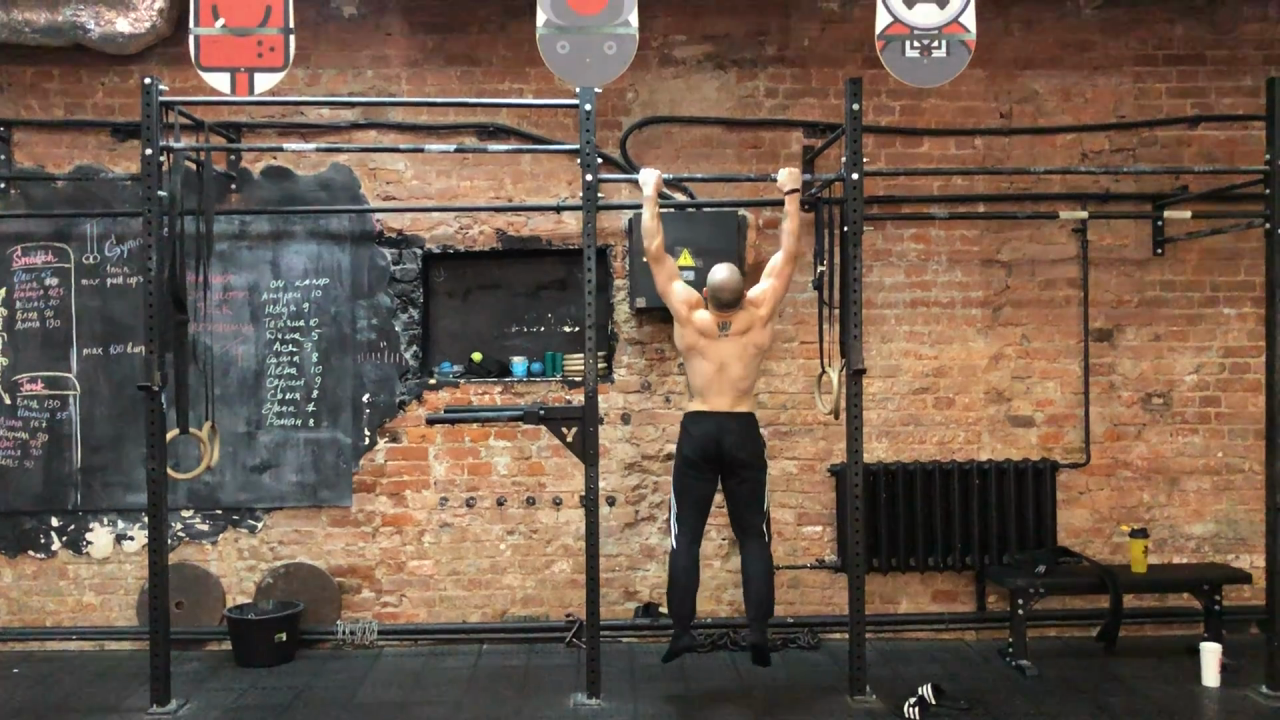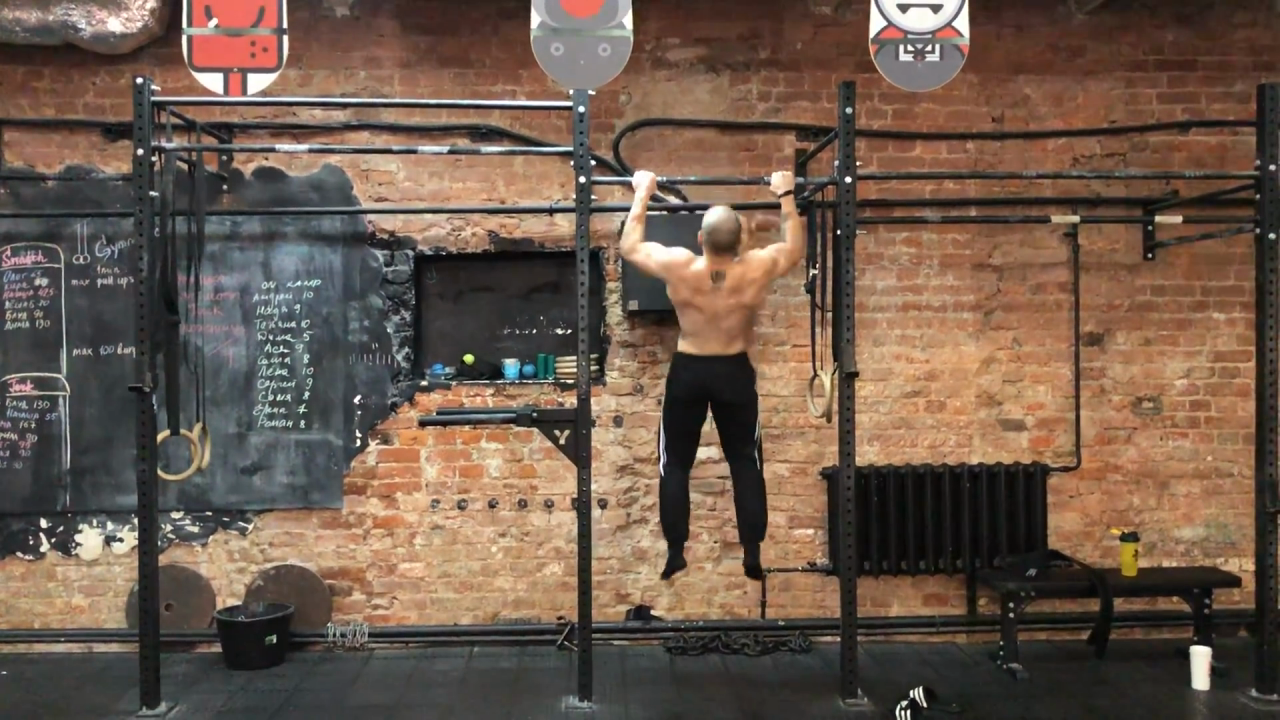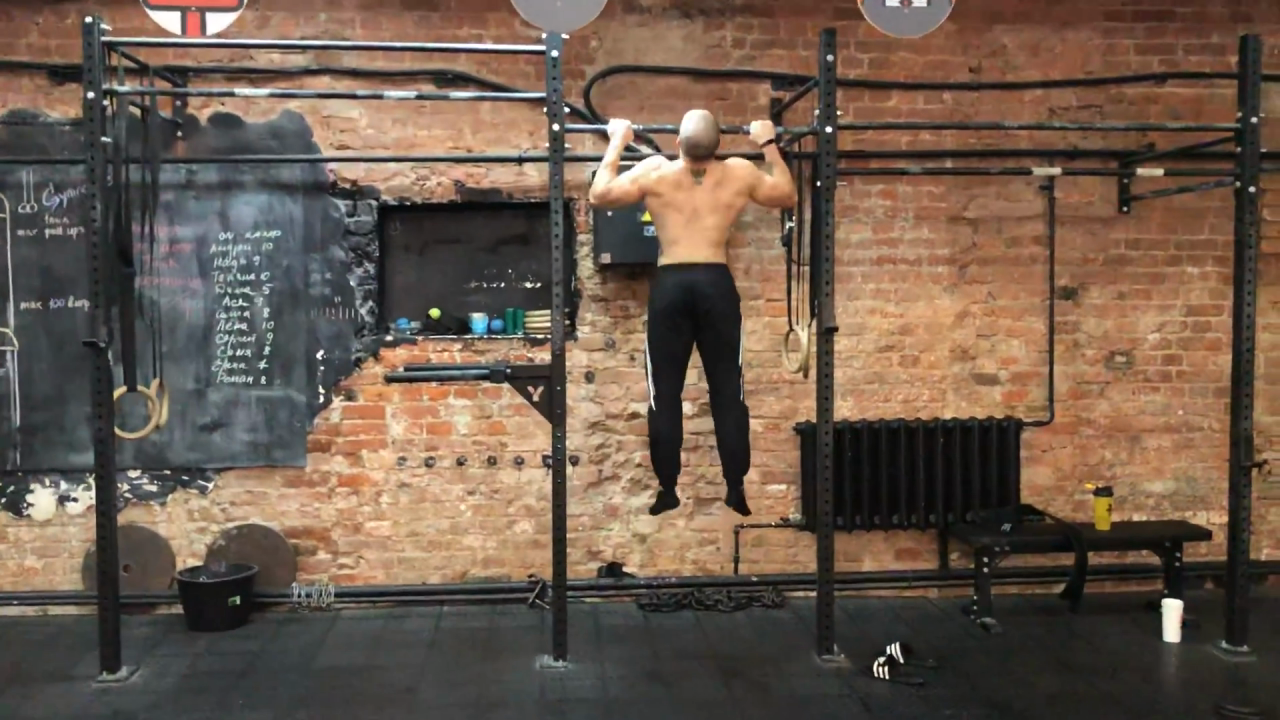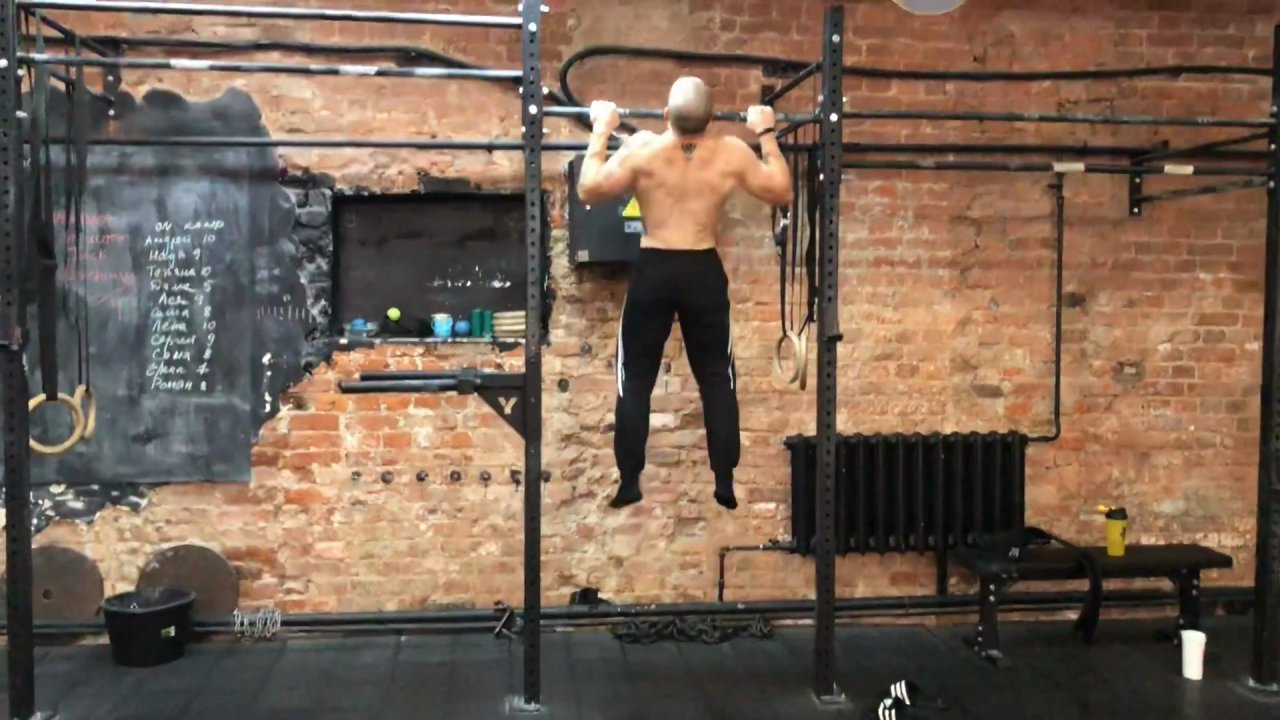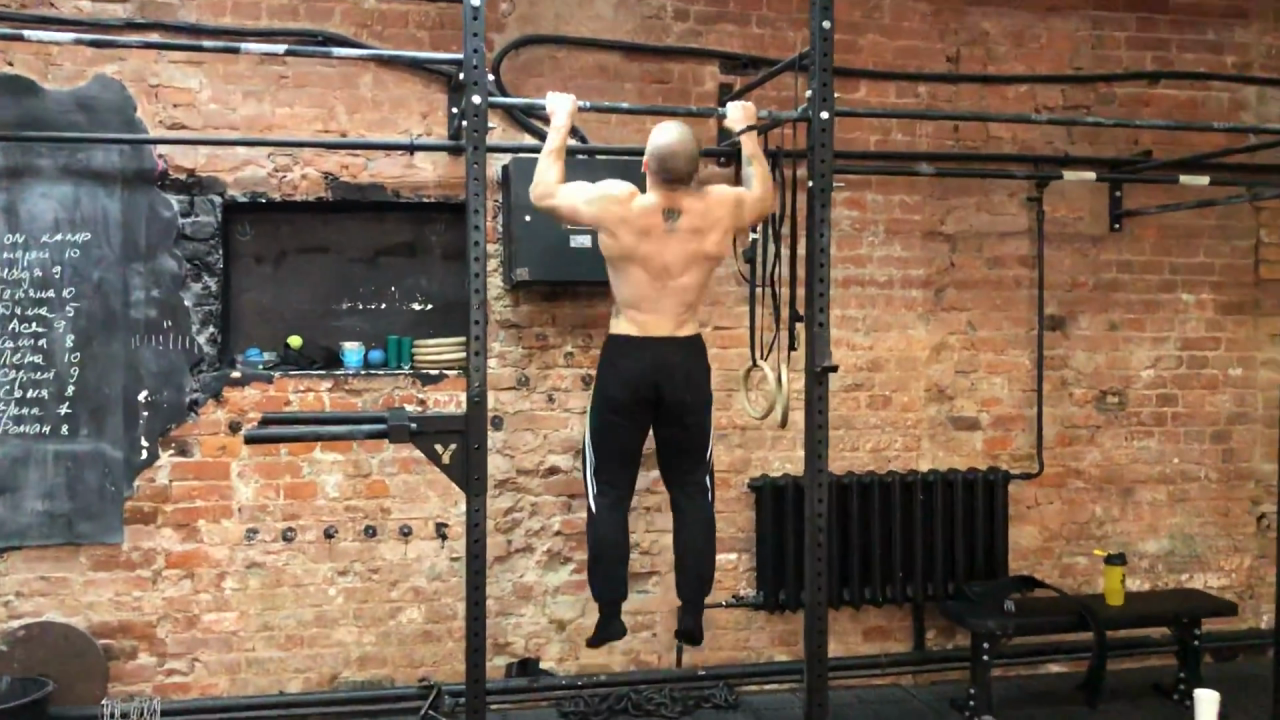
dt=1s
person 1, frame 1
left shoulder: (688, 315)
right shoulder: (759, 315)
left elbow: (655, 253)
right elbow: (787, 254)
left wrist: (651, 195)
right wrist: (790, 194)
left hip: (698, 432)
right hip: (743, 433)
left knee: (685, 536)
right knee: (754, 537)
left ankle: (682, 632)
right ankle: (758, 632)
person 1, frame 2
left shoulder: (679, 268)
right shoulder: (756, 271)
left elbow: (629, 247)
right elbow: (796, 249)
left hip: (687, 372)
right hip: (735, 373)
left knee: (675, 465)
right knee: (746, 464)
left ankle: (676, 553)
right ankle: (752, 555)
person 1, frame 3
left shoulder: (655, 172)
right shoulder: (740, 173)
left elbow: (599, 195)
right elbow: (787, 195)
left wrist: (616, 143)
right wrist: (770, 144)
left hip: (670, 285)
right hip: (718, 285)
left knee: (664, 393)
right knee: (727, 391)
left ankle: (668, 488)
right ankle: (735, 487)
person 1, frame 4
left shoulder: (642, 148)
right shoulder: (733, 153)
left elbow: (588, 190)
right elbow: (783, 193)
left wrist: (601, 132)
right wrist: (766, 133)
left hip: (652, 270)
right hip: (704, 272)
left knee: (635, 380)
right knee: (716, 377)
left ankle: (630, 482)
right ankle: (724, 482)
person 1, frame 5
left shoulder: (615, 201)
right shoulder: (720, 206)
left elbow: (541, 191)
right elbow: (767, 197)
left wrist: (559, 126)
right wrist: (748, 131)
left hip: (626, 359)
right hip: (686, 359)
left knee: (609, 495)
right knee: (691, 493)
left ankle: (610, 617)
right ankle: (692, 617)
